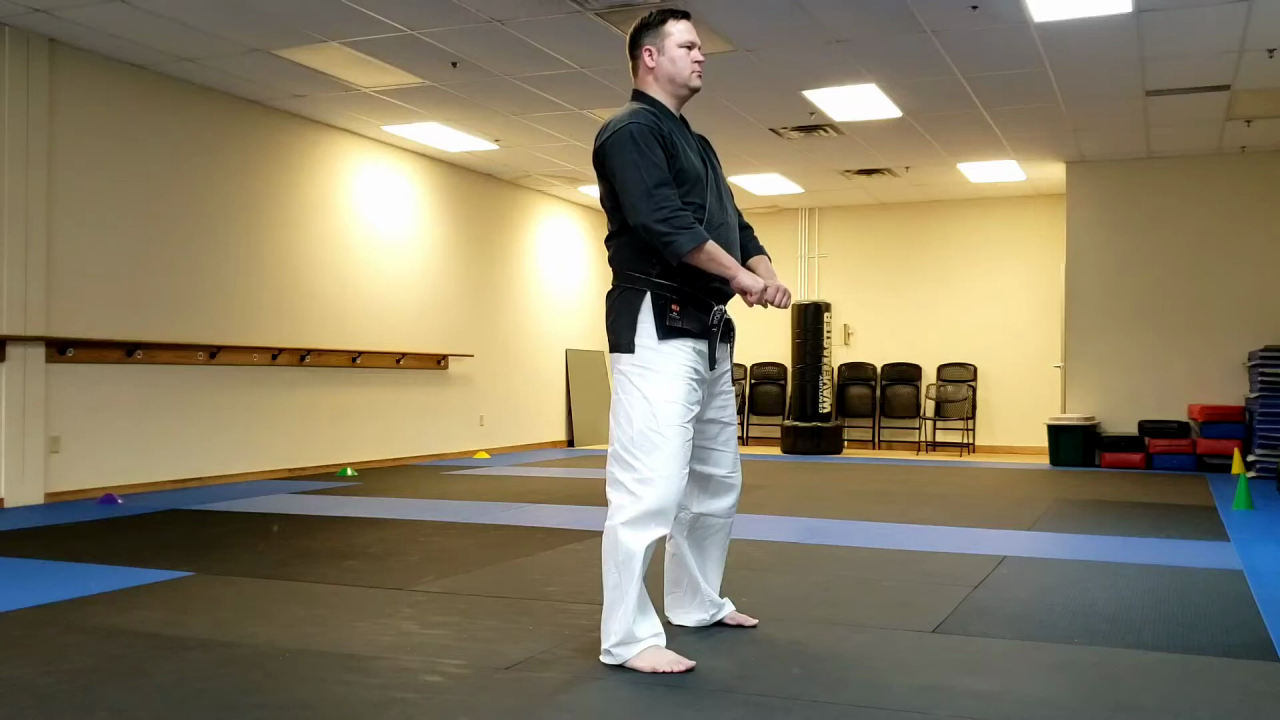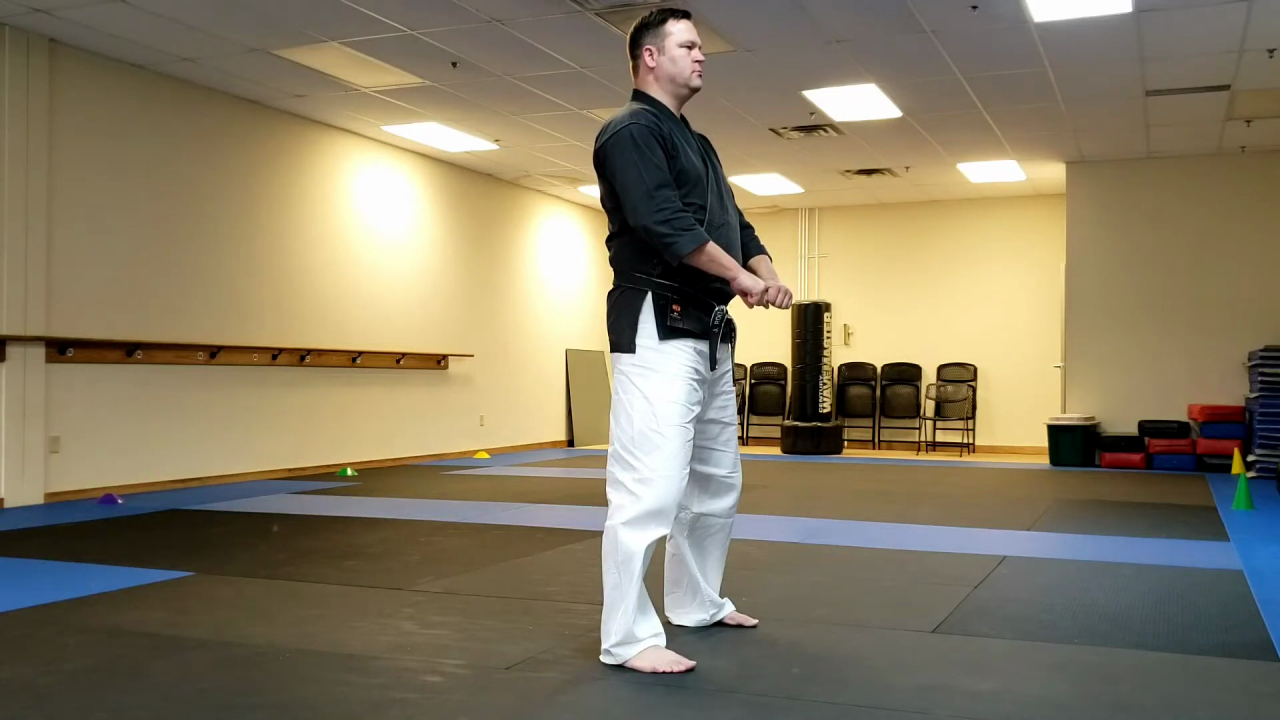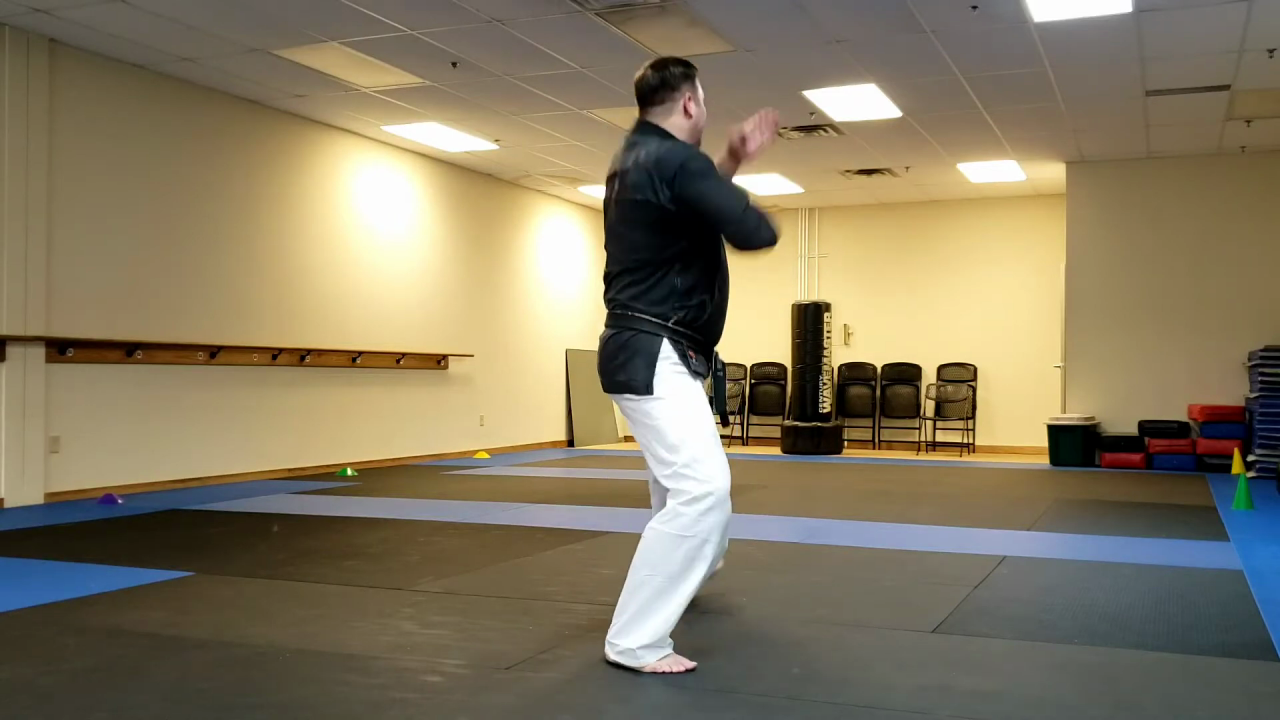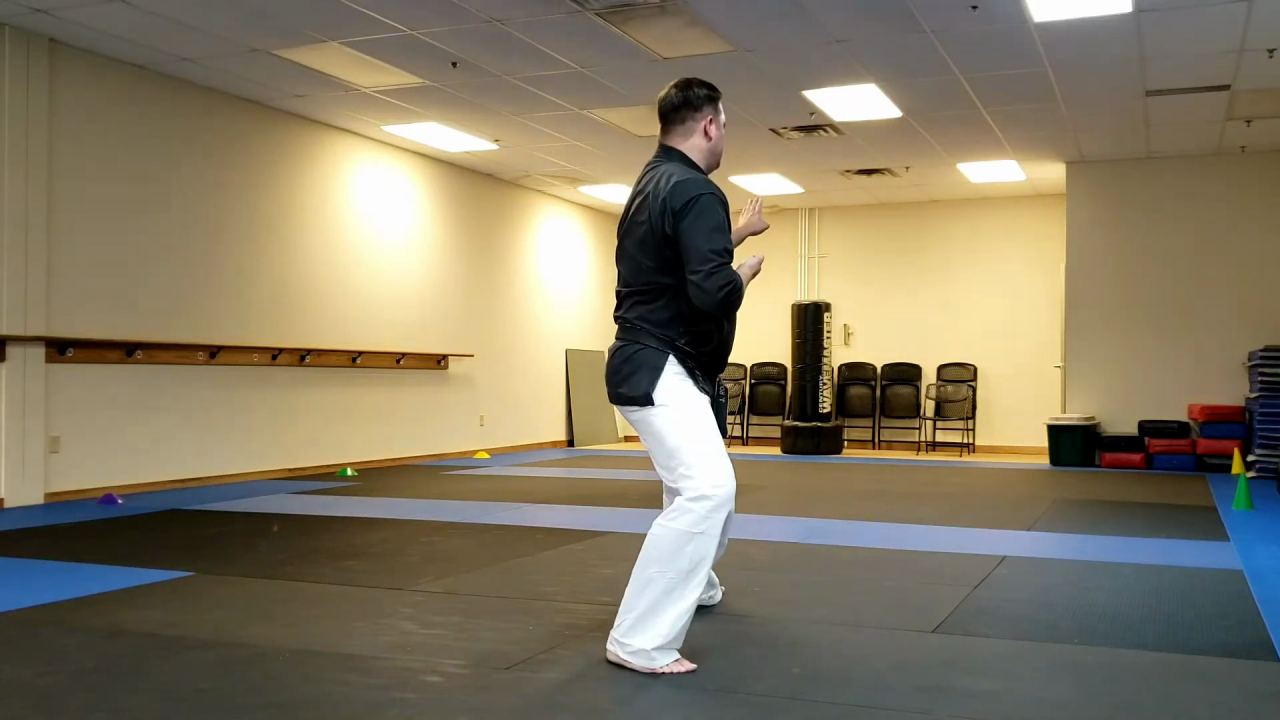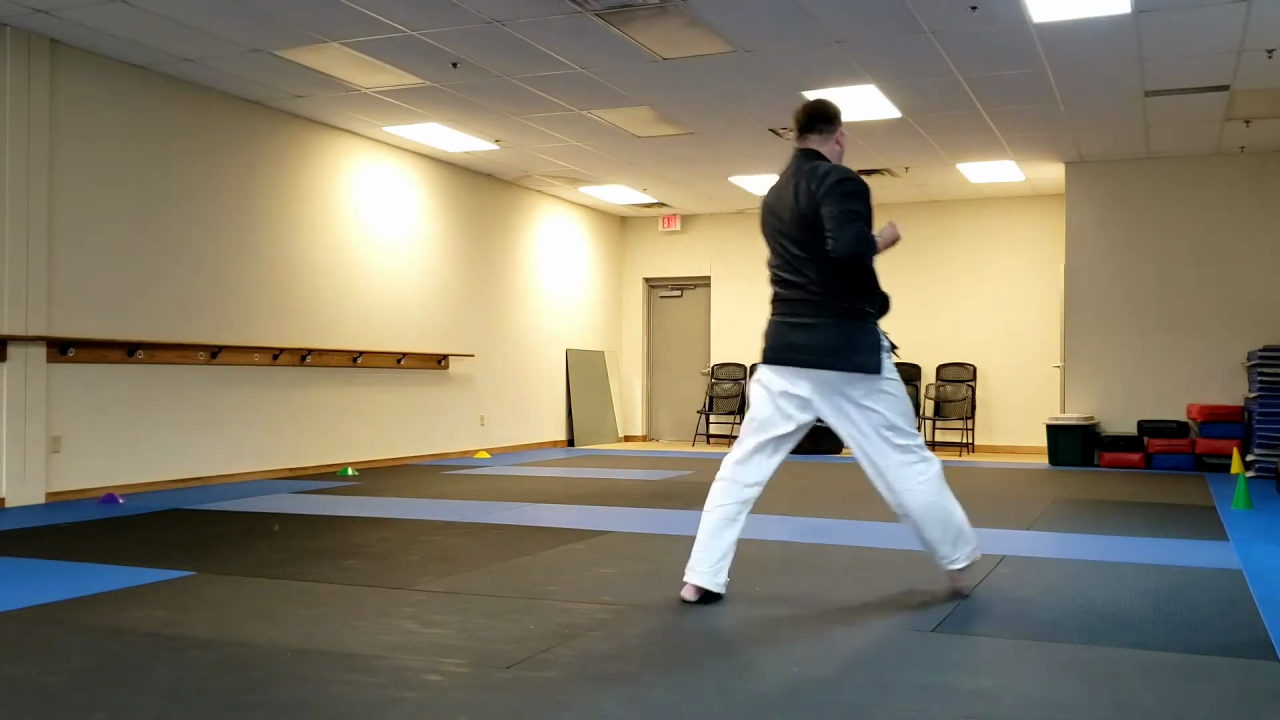
dt=1s
person 1, frame 1
left shoulder: (695, 144)
right shoulder: (631, 131)
left elbow: (733, 223)
right elbow: (665, 223)
left wrist: (765, 272)
right wrist: (740, 275)
left hip: (708, 330)
right hip: (657, 327)
left knee: (715, 481)
right knee: (650, 487)
left ankle: (696, 604)
right ankle: (627, 637)
person 1, frame 2
left shoulder: (695, 143)
right shoulder: (631, 131)
left elbow: (733, 223)
right elbow: (664, 224)
left wrist: (767, 273)
right wrist: (740, 276)
left hip: (707, 330)
right hip: (658, 326)
left knee: (715, 480)
right knee: (650, 485)
left ankle: (695, 603)
right ankle: (627, 636)
person 1, frame 3
left shoulder: (636, 160)
right shoulder: (675, 162)
right elbow: (752, 229)
left wrist: (734, 156)
right wrist: (763, 220)
left hip: (646, 350)
right hip: (653, 355)
left knee: (683, 475)
right knee: (702, 490)
left ankle: (683, 571)
right ankle: (635, 639)
person 1, frame 4
left shoulder: (657, 181)
right shoulder: (693, 190)
right elbow: (714, 290)
left wrist: (739, 232)
right wrist: (747, 268)
left hip: (656, 362)
right hip: (660, 368)
left knee: (698, 485)
right knee: (707, 491)
left ankle: (694, 585)
right ankle: (639, 641)
person 1, frame 5
left shoulder: (775, 195)
right shoulder: (839, 181)
right elbow: (845, 251)
left wrist: (866, 241)
right wrist: (881, 240)
left hip: (785, 347)
right hip: (845, 345)
left knee: (745, 463)
right knee: (904, 456)
left ankle: (702, 576)
right ankle: (958, 558)
